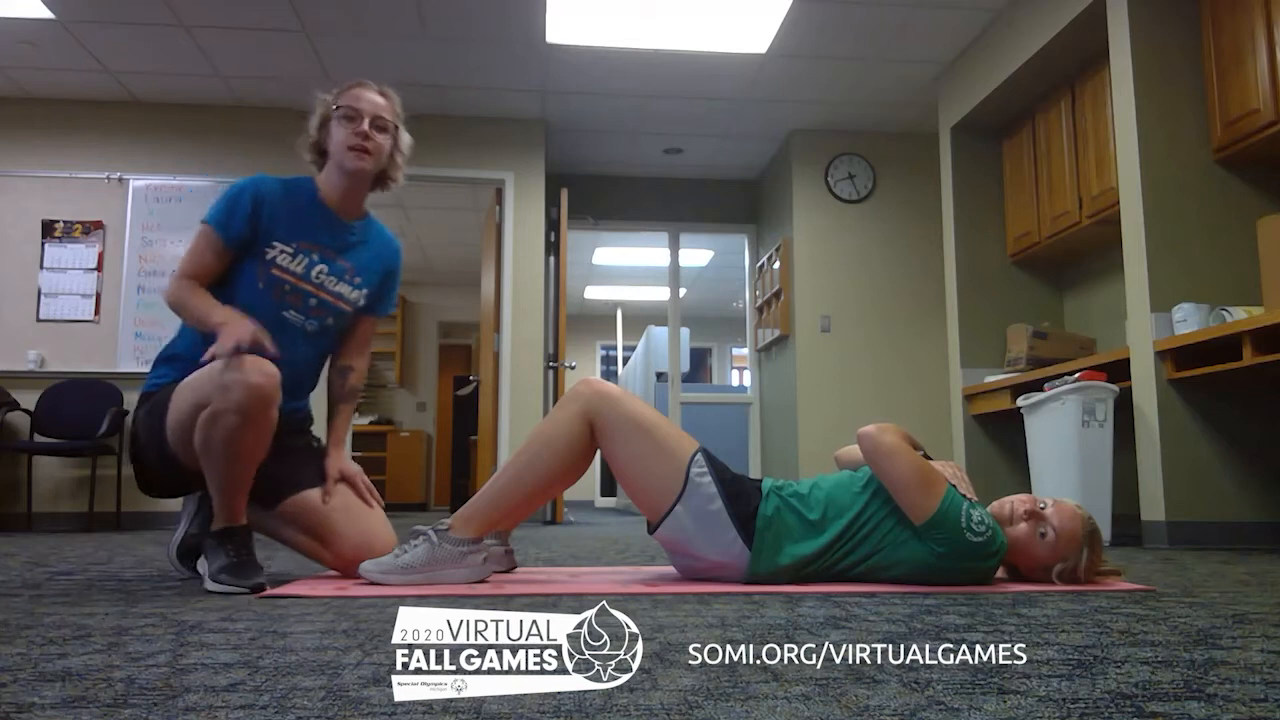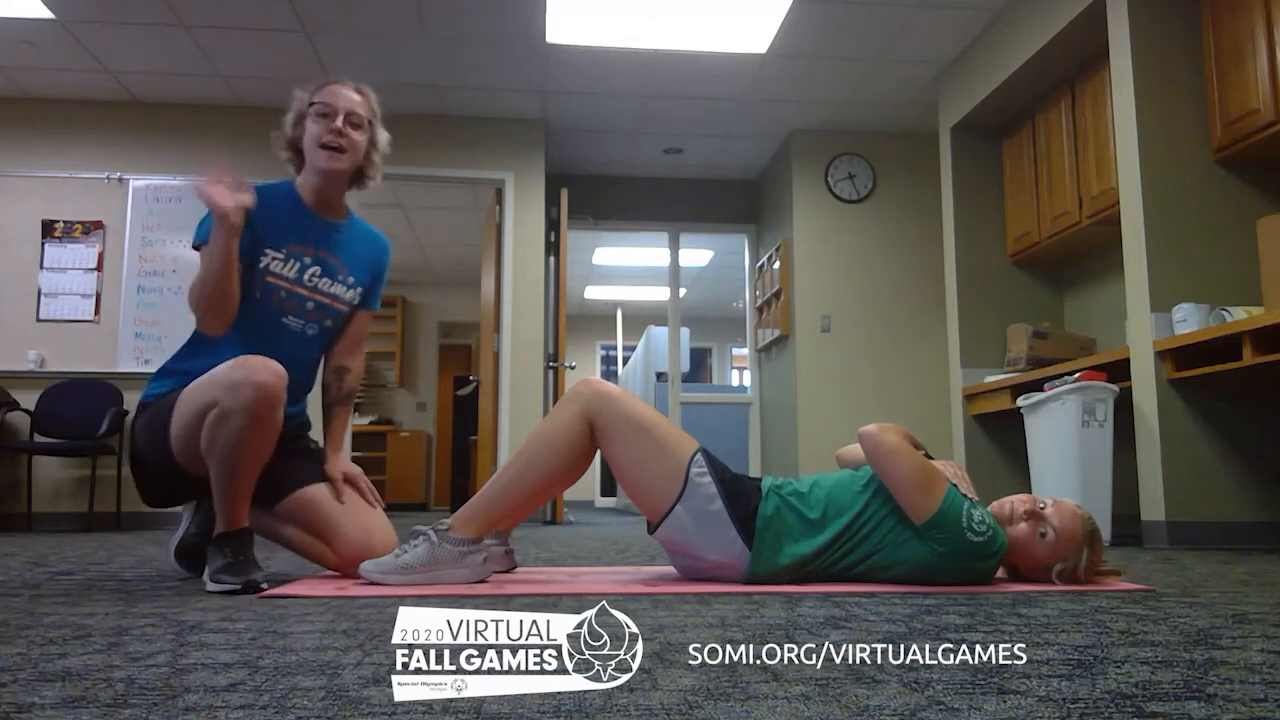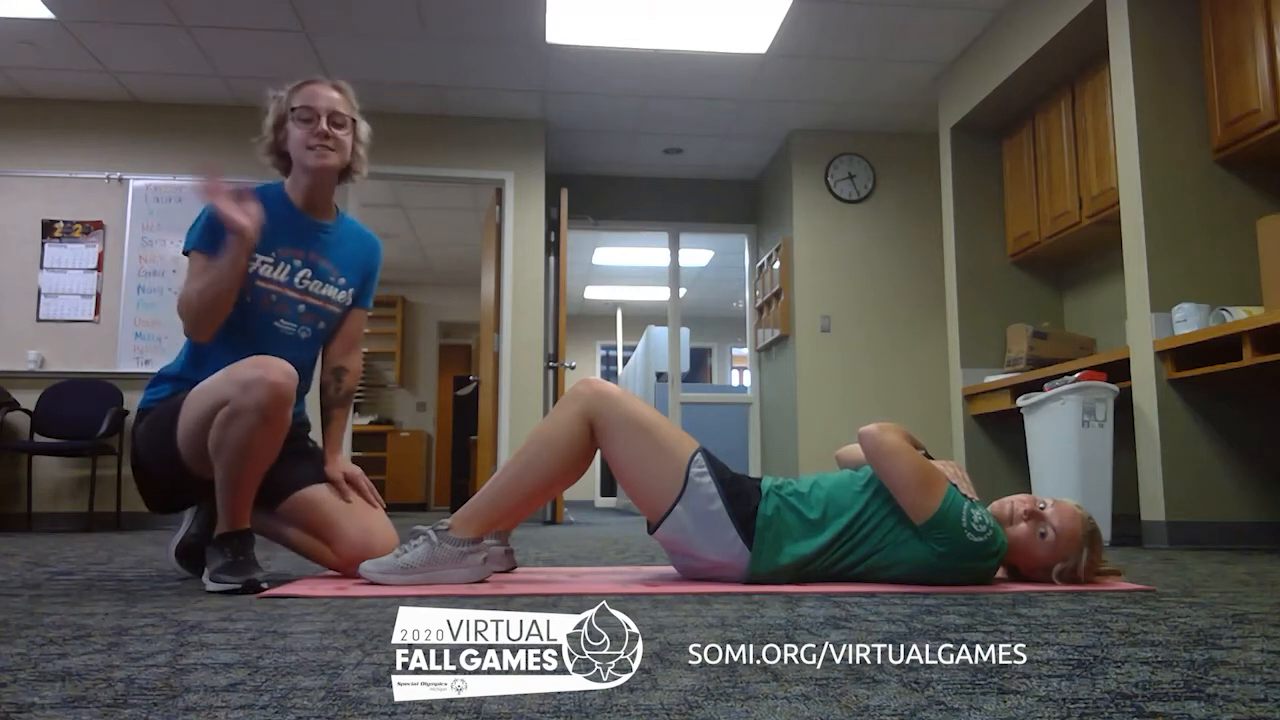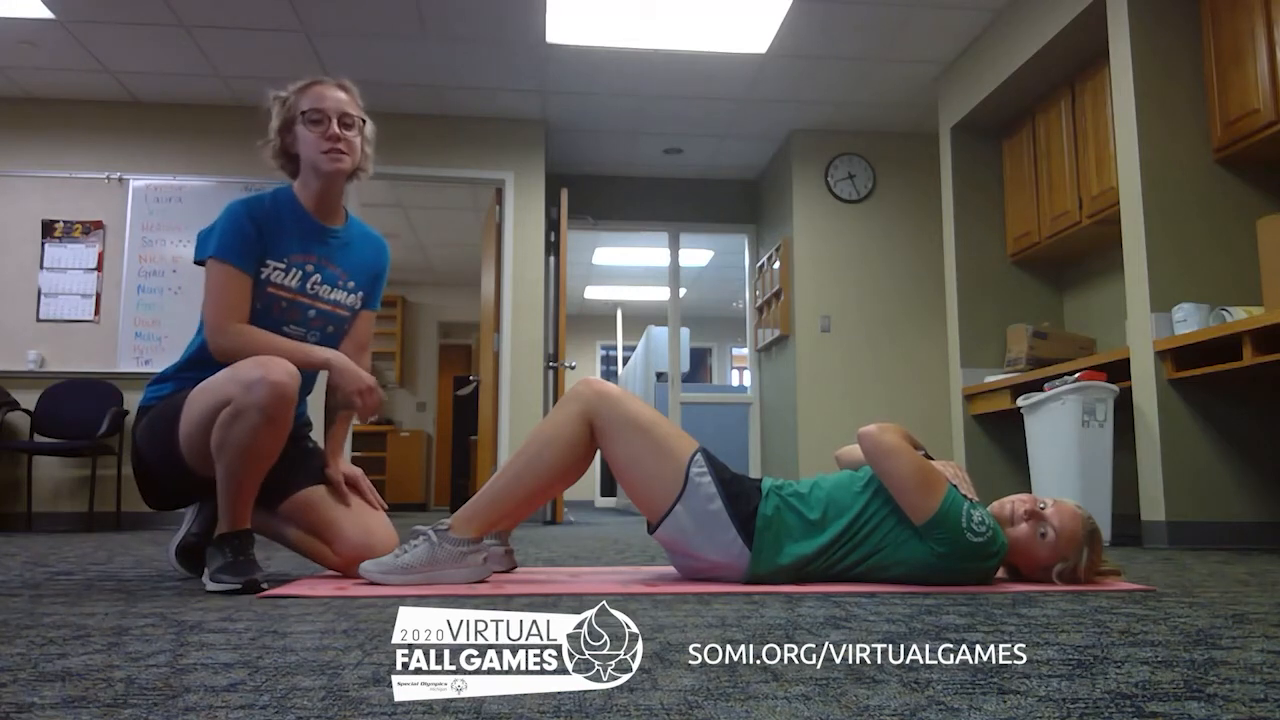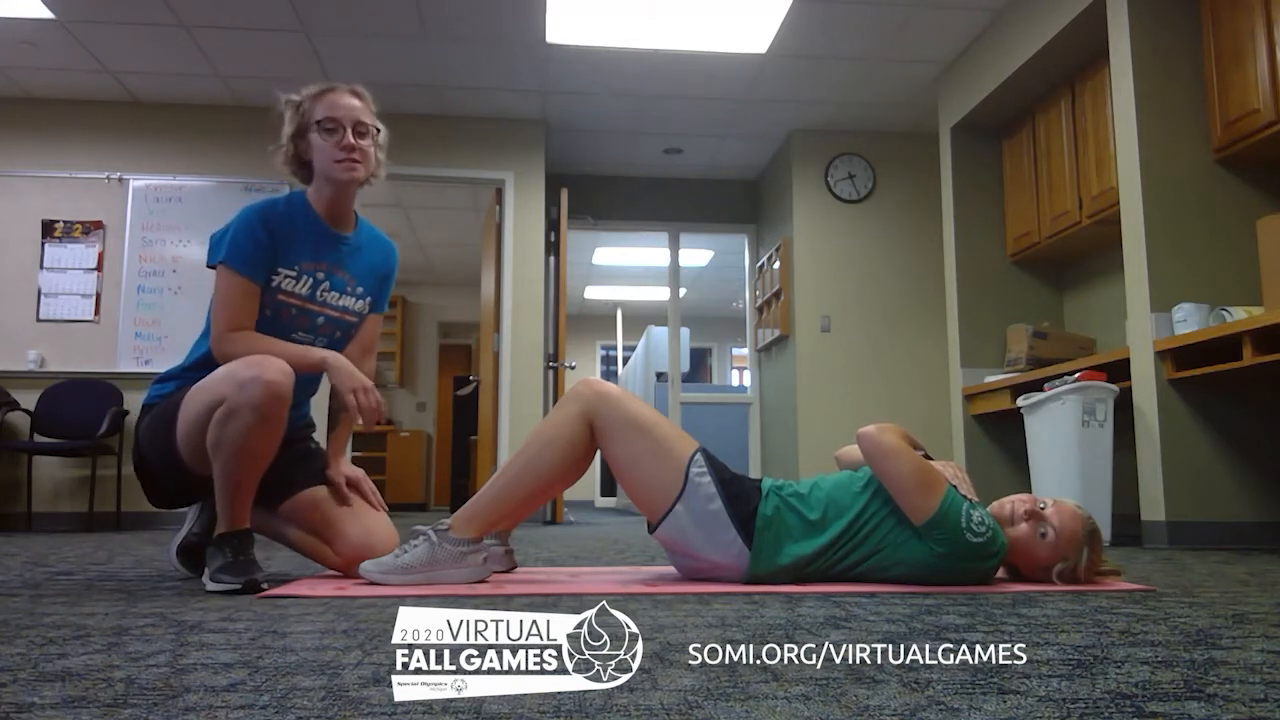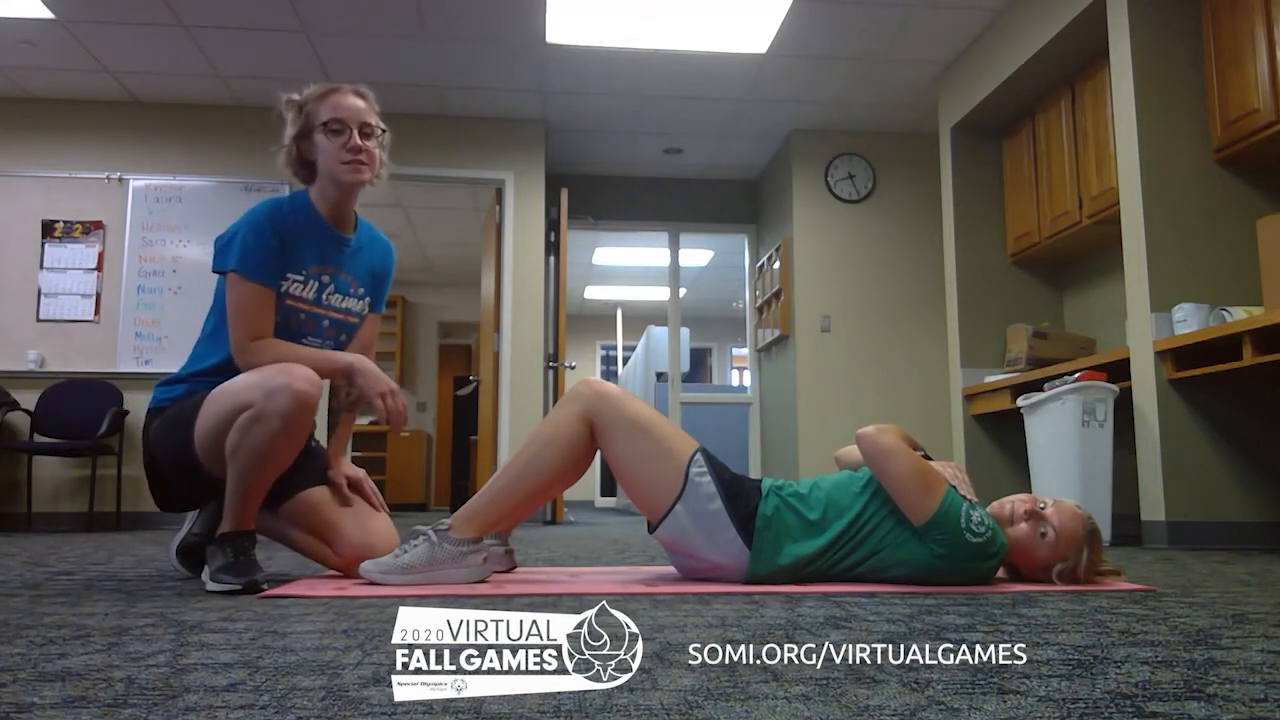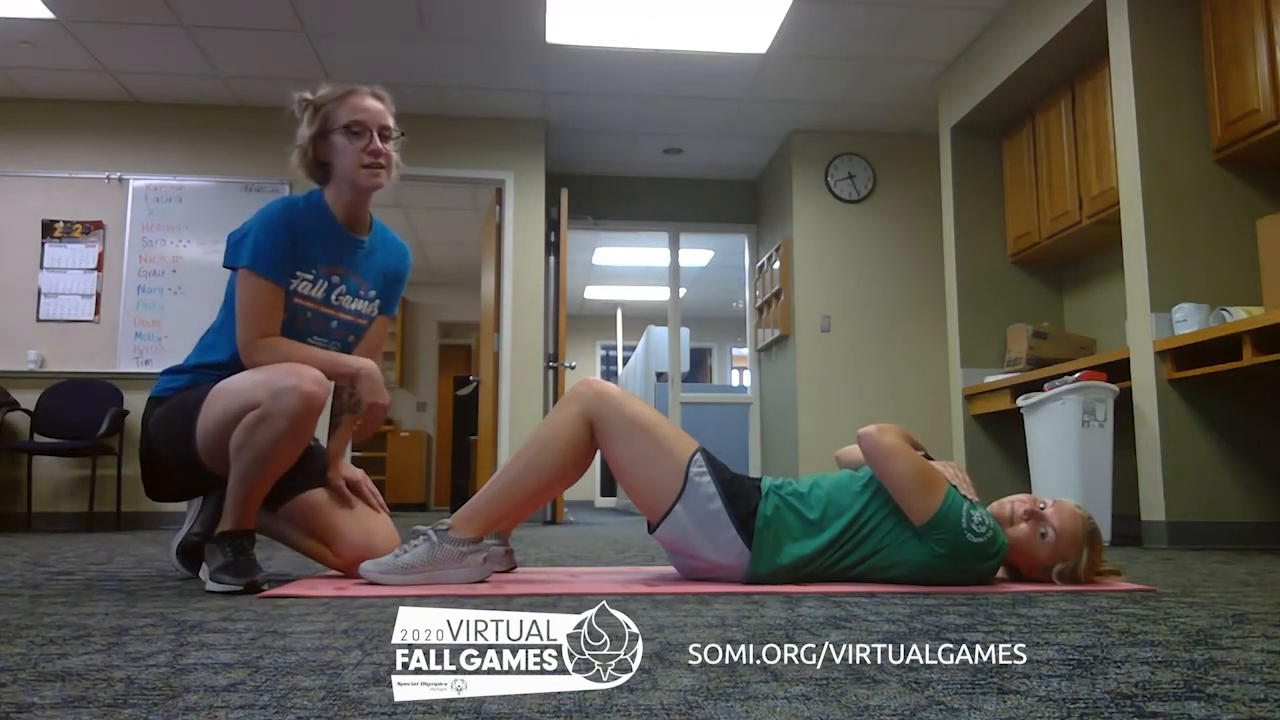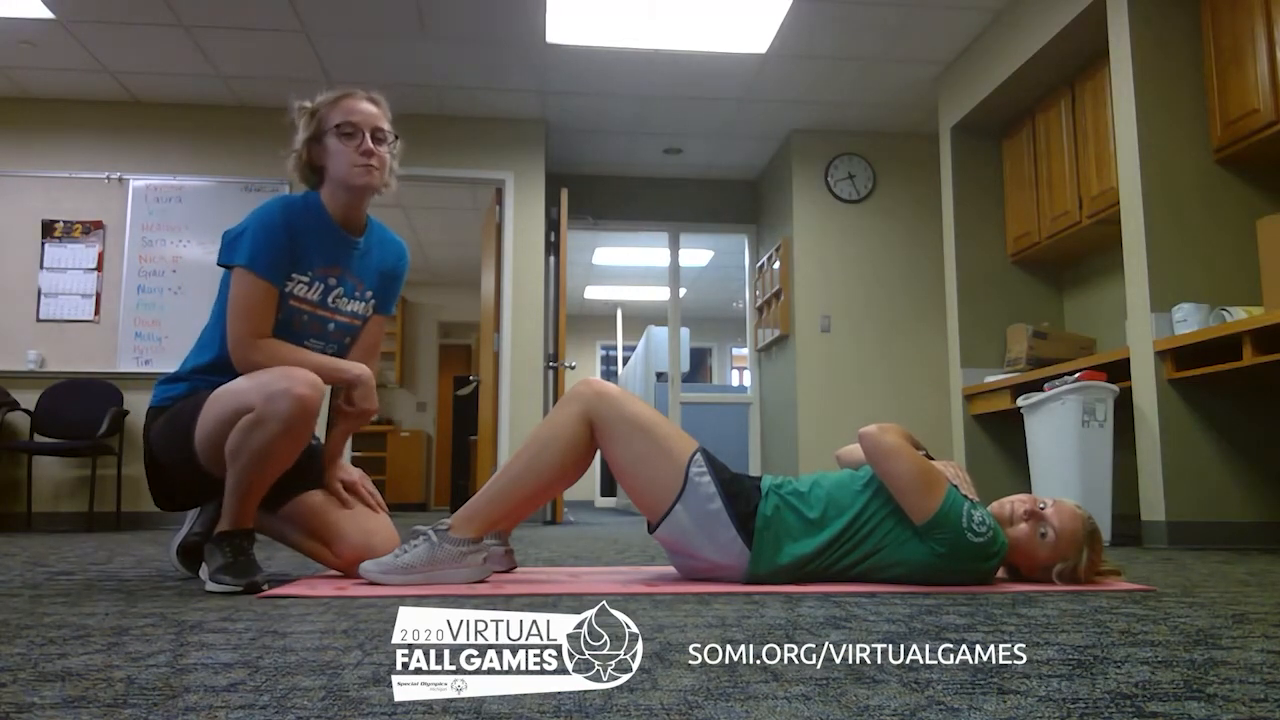
dt=0.5s
person 1, frame 1
left shoulder: (970, 539)
right shoulder: (970, 530)
left elbow: (875, 437)
right elbow: (853, 460)
left wrist: (929, 468)
right wrist: (933, 468)
left hip: (739, 531)
right hip: (746, 527)
left knee: (594, 396)
right knee: (601, 408)
left ankle: (457, 542)
right ankle: (476, 540)
person 1, frame 2
left shoulder: (972, 538)
right shoulder: (969, 530)
left elbow: (875, 437)
right elbow: (854, 456)
left wrist: (925, 462)
right wrist: (933, 465)
left hip: (740, 529)
right hip: (746, 524)
left knee: (593, 395)
right knee: (598, 408)
left ankle: (456, 542)
right ankle: (478, 539)
person 1, frame 3
left shoulder: (970, 539)
right shoulder: (968, 531)
left elbow: (875, 437)
right elbow: (852, 459)
left wrist: (927, 463)
right wrist: (932, 466)
left hip: (739, 530)
right hip: (744, 527)
left knee: (593, 397)
right knee: (600, 407)
left ankle: (454, 542)
right ankle: (476, 541)
person 1, frame 4
left shoulder: (970, 537)
right shoulder: (969, 530)
left elbow: (875, 437)
right elbow: (853, 460)
left wrist: (922, 461)
right wrist: (931, 464)
left hip: (740, 530)
right hip: (746, 528)
left knee: (593, 396)
right knee: (599, 410)
left ankle: (455, 541)
right ankle: (472, 540)
person 1, frame 5
left shoulder: (970, 539)
right shoulder: (968, 531)
left elbow: (874, 438)
right elbow: (851, 460)
left wrist: (927, 465)
right wrist: (933, 465)
left hip: (739, 530)
right hip: (745, 526)
left knee: (593, 396)
right knee: (601, 408)
left ankle: (456, 542)
right ankle: (479, 541)
person 1, frame 6
left shoulder: (969, 537)
right shoulder: (971, 537)
left elbow: (871, 439)
right elbow: (853, 460)
left wrist: (922, 461)
right wrist: (930, 466)
left hip: (738, 530)
right hip: (745, 530)
left knee: (592, 396)
right knee: (598, 412)
left ankle: (455, 542)
right ankle: (476, 540)
person 1, frame 7
left shoulder: (968, 538)
right shoulder: (969, 531)
left elbow: (875, 438)
right elbow: (854, 460)
left wrist: (925, 465)
right wrist: (932, 467)
left hip: (739, 530)
right hip: (746, 526)
left knee: (593, 396)
right knee: (601, 408)
left ankle: (455, 542)
right ankle: (472, 542)
person 1, frame 8
left shoulder: (970, 536)
right shoulder: (969, 537)
left elbow: (875, 438)
right elbow: (854, 459)
left wrist: (927, 463)
right wrist: (932, 465)
left hip: (738, 529)
right hip: (747, 525)
left knee: (593, 396)
right knee: (599, 409)
left ankle: (455, 541)
right ankle: (477, 540)
person 2, frame 1
left shoulder: (383, 253)
right shoulder: (259, 198)
left elbow: (351, 359)
right elbow: (182, 288)
left wrist: (337, 449)
right wrist: (227, 319)
left hip: (282, 427)
right hip: (185, 404)
left knee: (373, 554)
right knee: (253, 378)
left ankle: (228, 507)
right ankle: (226, 530)
person 2, frame 2
left shoulder: (371, 248)
right shoulder: (253, 207)
left elbow: (346, 359)
right elbow: (212, 322)
left wrist: (334, 451)
right wrist: (227, 225)
left hip: (279, 431)
right hip: (183, 410)
left knee: (371, 552)
right knee: (258, 376)
left ankle: (219, 510)
right ankle: (227, 534)
person 2, frame 3
left shoulder: (362, 247)
right shoulder: (238, 211)
left elbow: (344, 359)
right elbow: (197, 325)
left wrist: (333, 453)
right wrist: (241, 242)
left hip: (279, 433)
right hip: (180, 420)
left knee: (373, 550)
right knee: (268, 376)
left ankle: (225, 513)
right ankle: (227, 537)
person 2, frame 4
left shoulder: (371, 249)
right shoulder: (248, 218)
left elbow: (354, 362)
right elbow: (223, 335)
left wrist: (335, 455)
right wrist: (327, 357)
left hip: (280, 436)
right hip: (181, 419)
left knee: (372, 549)
right knee: (273, 377)
left ankle: (219, 510)
right ankle: (227, 534)
person 2, frame 5
left shoulder: (381, 254)
right shoulder: (261, 223)
left elbow: (357, 368)
right elbow: (229, 341)
left wrist: (337, 458)
right wrist: (326, 360)
left hip: (284, 435)
right hip: (186, 418)
left knee: (374, 550)
right knee: (267, 376)
left ankle: (233, 512)
right ankle: (228, 534)
person 2, frame 6
left shoulder: (378, 252)
right shoulder: (267, 224)
left elbow: (357, 369)
right elbow: (249, 350)
left wrist: (336, 456)
right wrist: (351, 364)
left hip: (282, 438)
right hip: (190, 420)
left knee: (375, 551)
right knee: (295, 385)
left ankle: (228, 510)
right ankle: (228, 532)
person 2, frame 7
left shoulder: (391, 254)
right shoulder: (281, 222)
left elbow: (362, 370)
right elbow: (256, 347)
left wrist: (337, 456)
right wrist: (357, 369)
left hip: (281, 435)
right hip: (192, 412)
left knee: (374, 552)
right knee: (300, 386)
left ankle: (228, 508)
right ankle: (226, 533)
person 2, frame 8
left shoulder: (389, 253)
right shoulder: (277, 221)
left elbow: (361, 370)
right elbow: (247, 350)
left wrist: (334, 457)
right wrist: (350, 374)
left hip: (279, 435)
right hip: (191, 417)
left knee: (374, 551)
right knee: (295, 389)
left ankle: (229, 509)
right ankle: (227, 533)
